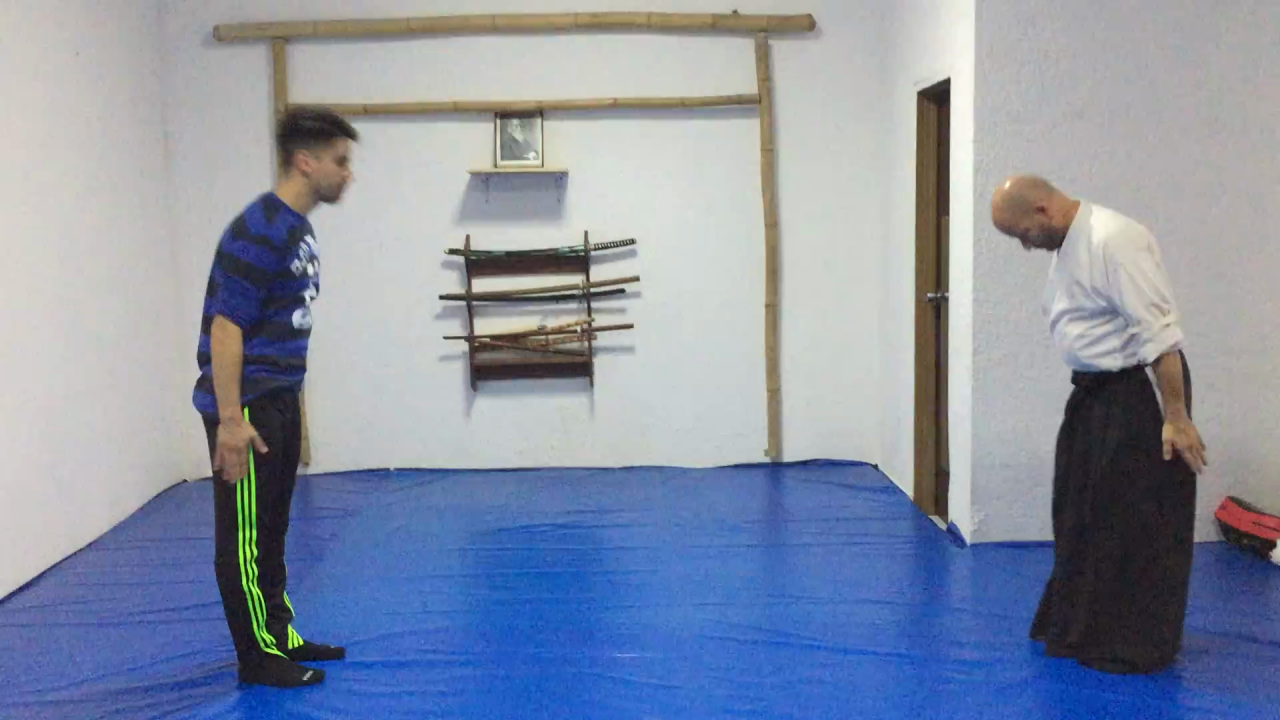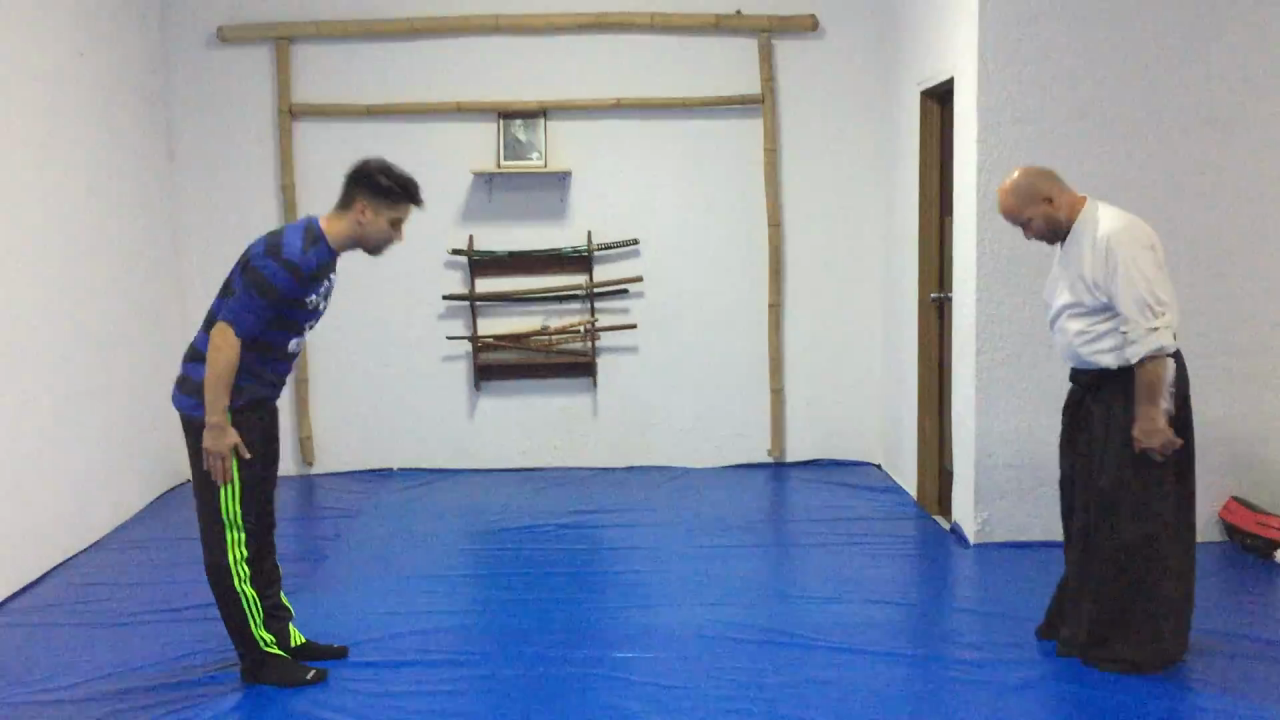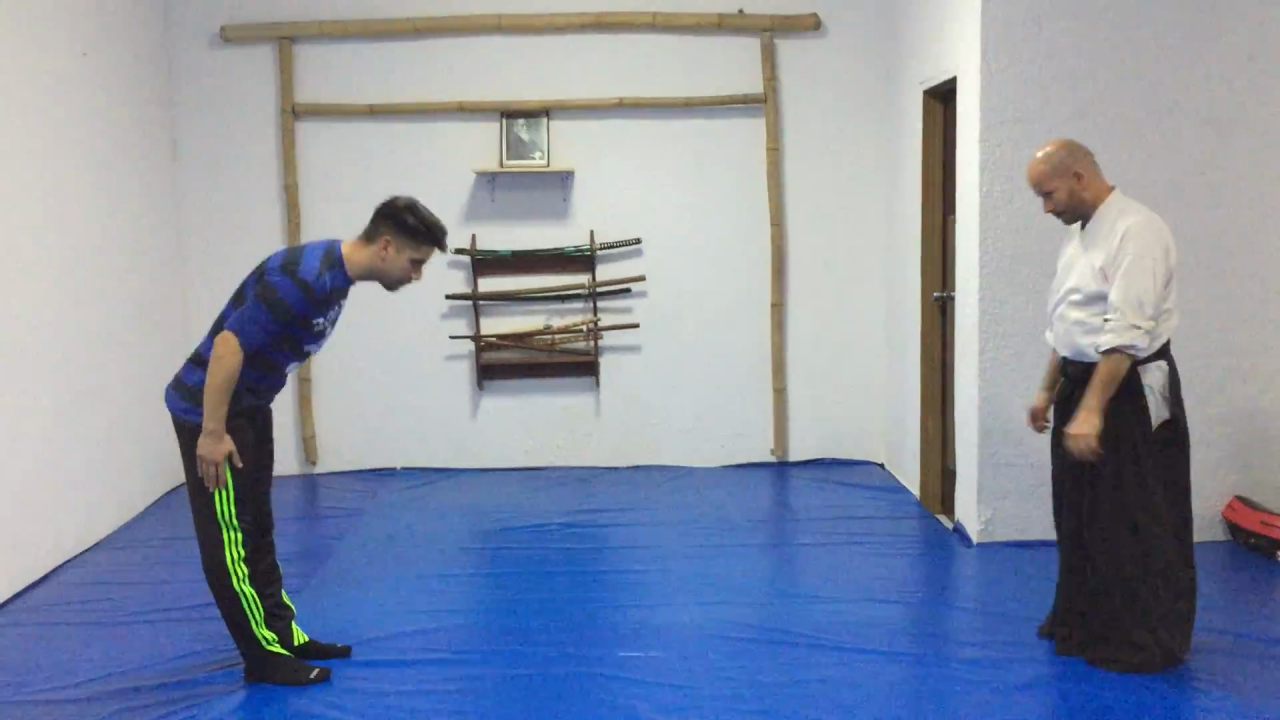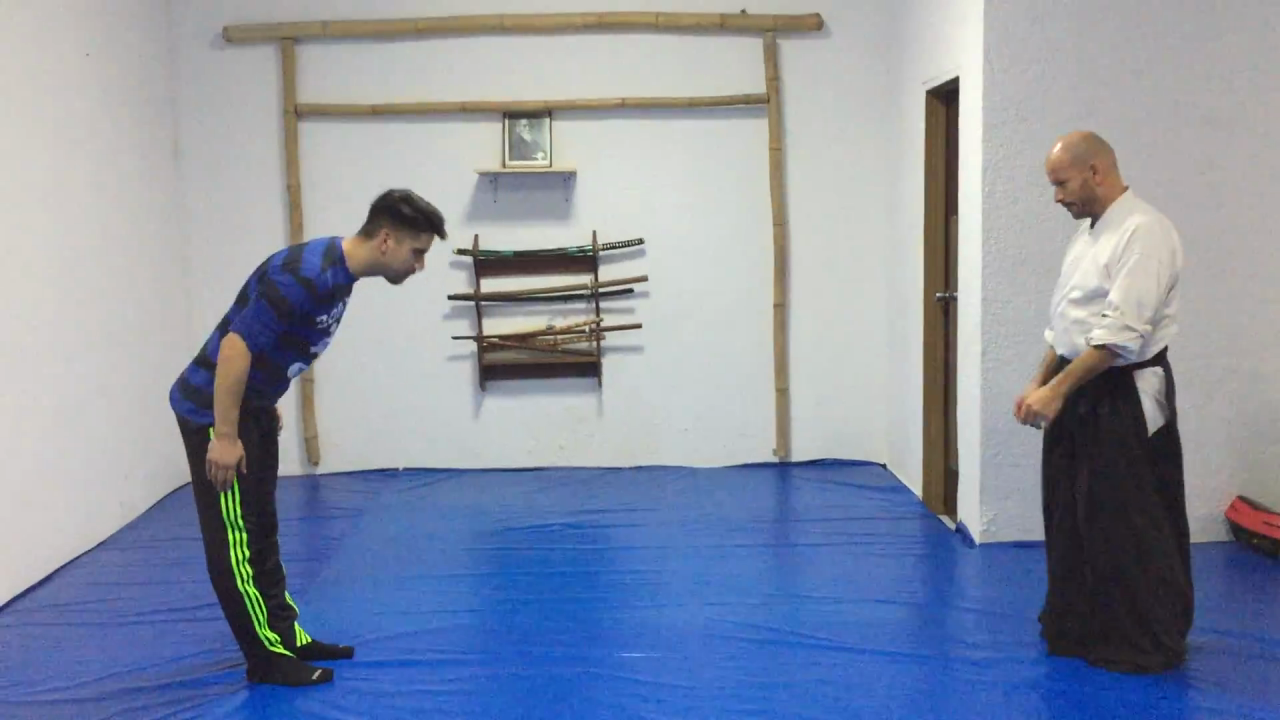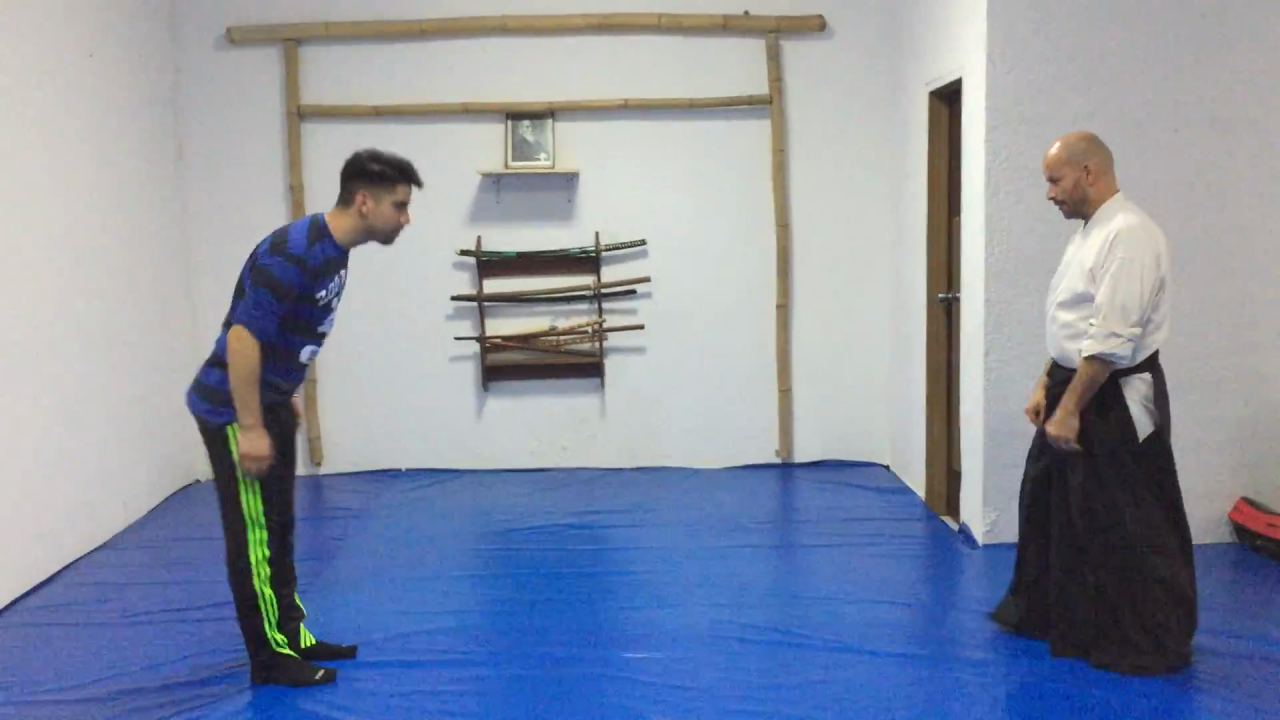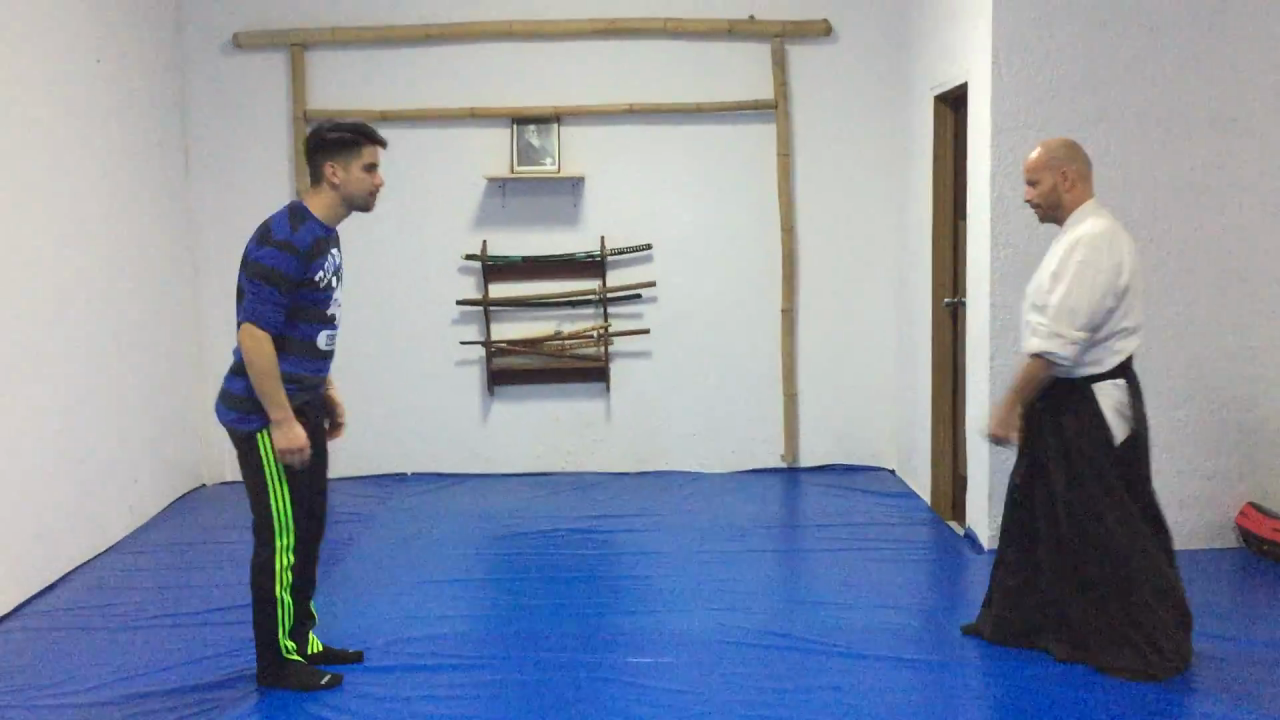
dt=0.2s
person 1, frame 1
left shoulder: (297, 224)
right shoulder: (257, 232)
right elbow: (225, 328)
right wrist: (230, 420)
left hip: (278, 399)
right hip: (244, 404)
left knee: (270, 525)
right knee: (242, 530)
left ankle: (279, 634)
right ankle: (258, 656)
person 1, frame 2
left shoulder: (321, 251)
right shoulder: (288, 257)
right elbow: (225, 335)
right wrist: (216, 425)
left hip: (255, 402)
right hip: (219, 405)
left knee: (257, 525)
right knee: (230, 531)
left ankle: (281, 633)
right ankle: (261, 655)
person 1, frame 3
left shoulder: (335, 272)
right shoulder: (304, 278)
right elbow: (229, 344)
right wrist: (213, 432)
left hip: (247, 408)
right hip: (210, 409)
left knee: (256, 528)
right knee: (228, 536)
left ankle: (284, 634)
right ankle: (265, 656)
person 1, frame 4
left shoulder: (338, 271)
right shoulder: (305, 275)
right elbow: (236, 347)
right wrist: (227, 436)
left hip: (252, 406)
right hip: (215, 410)
left knee: (261, 529)
right knee: (235, 536)
left ankle: (286, 634)
right ankle: (267, 656)
person 1, frame 5
left shoulder: (334, 251)
right shoulder: (294, 253)
right elbow: (243, 338)
right wrist: (251, 426)
left hip: (271, 404)
right hip: (235, 409)
left knee: (278, 526)
right knee: (255, 532)
left ankle: (291, 634)
right ankle: (270, 657)
person 1, frame 6
left shoulder: (326, 236)
right shoulder: (282, 239)
right elbow: (254, 335)
left wrist: (326, 395)
right wrist: (282, 420)
left hip: (302, 406)
right hip: (265, 415)
left knee: (310, 529)
right knee: (284, 535)
left ankle: (301, 638)
right ankle: (277, 660)
person 2, frame 1
left shoulder: (1114, 239)
right shoulder: (1067, 244)
left elbow: (1160, 332)
left wrist: (1175, 416)
left hip: (1138, 394)
right hip: (1095, 391)
left knee: (1134, 519)
right knee: (1080, 509)
left ankle: (1136, 641)
right ankle: (1077, 623)
person 2, frame 2
left shoulder: (1116, 236)
right shoulder: (1069, 242)
left elbow: (1150, 334)
left wrist: (1150, 414)
left hip: (1136, 392)
right hip: (1094, 389)
left knee: (1137, 519)
right knee: (1086, 512)
left ankle: (1142, 640)
right ankle: (1082, 620)
person 2, frame 3
left shoulder: (1135, 230)
right shoulder: (1082, 233)
left elbow: (1128, 334)
left wrist: (1092, 410)
right wrist: (1049, 391)
left hip: (1131, 394)
right hip: (1086, 389)
left knee: (1134, 520)
right knee: (1082, 513)
left ankle: (1146, 640)
right ankle: (1086, 622)
person 2, frame 4
left shoulder: (1144, 232)
right shoulder: (1090, 231)
left elbow: (1120, 333)
left wrist: (1056, 391)
right wrist: (1039, 381)
left hip: (1124, 397)
right hip: (1084, 391)
left knee: (1132, 523)
right knee: (1070, 509)
left ankle: (1147, 641)
right ankle: (1078, 621)
person 2, frame 5
left shoulder: (1130, 235)
right shoulder: (1091, 231)
left elbow: (1111, 340)
left wrist: (1070, 409)
right wrist: (1048, 386)
left hip: (1116, 401)
right hip: (1080, 391)
left knee: (1131, 525)
right knee: (1047, 501)
left ankle: (1152, 643)
right ankle: (1046, 614)
person 2, frame 6
left shoulder: (1094, 241)
right shoulder: (1075, 236)
left elbow: (1057, 338)
left wrist: (1010, 406)
right wrist: (1028, 399)
left hip: (1094, 406)
right hip: (1060, 401)
left knee: (1117, 529)
right knee: (1032, 510)
left ankle: (1150, 647)
right ankle: (1024, 619)
